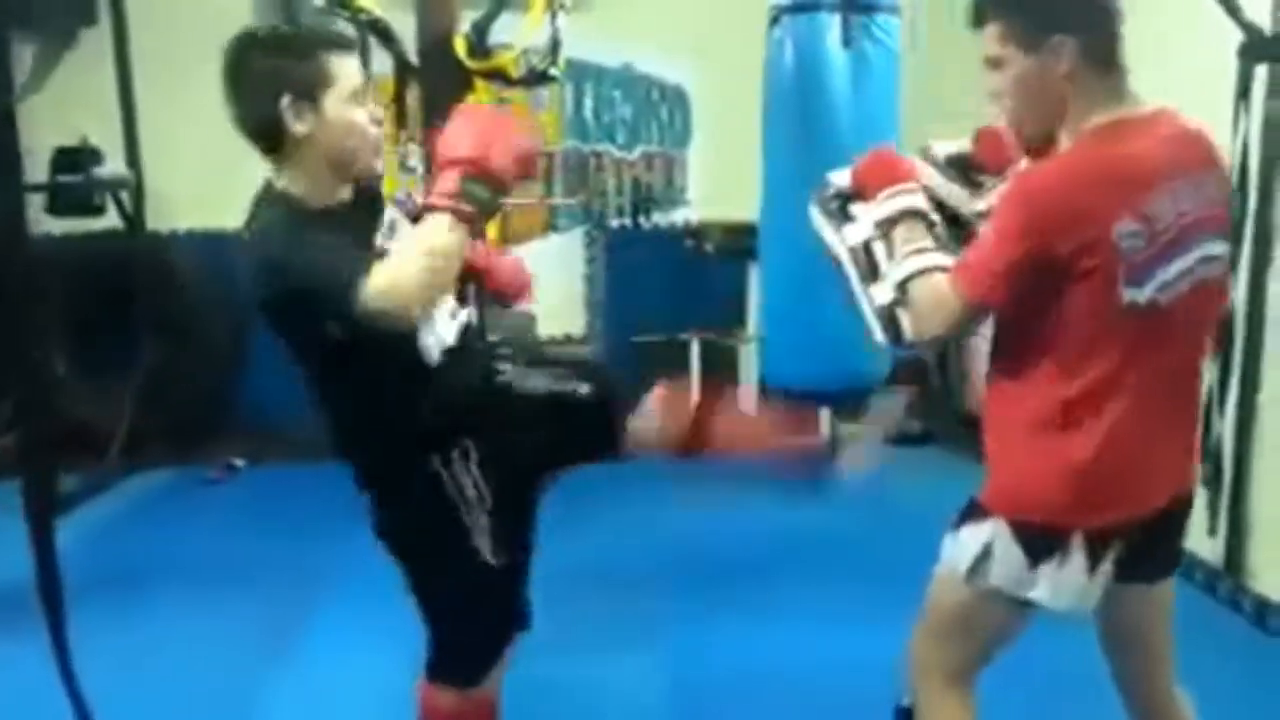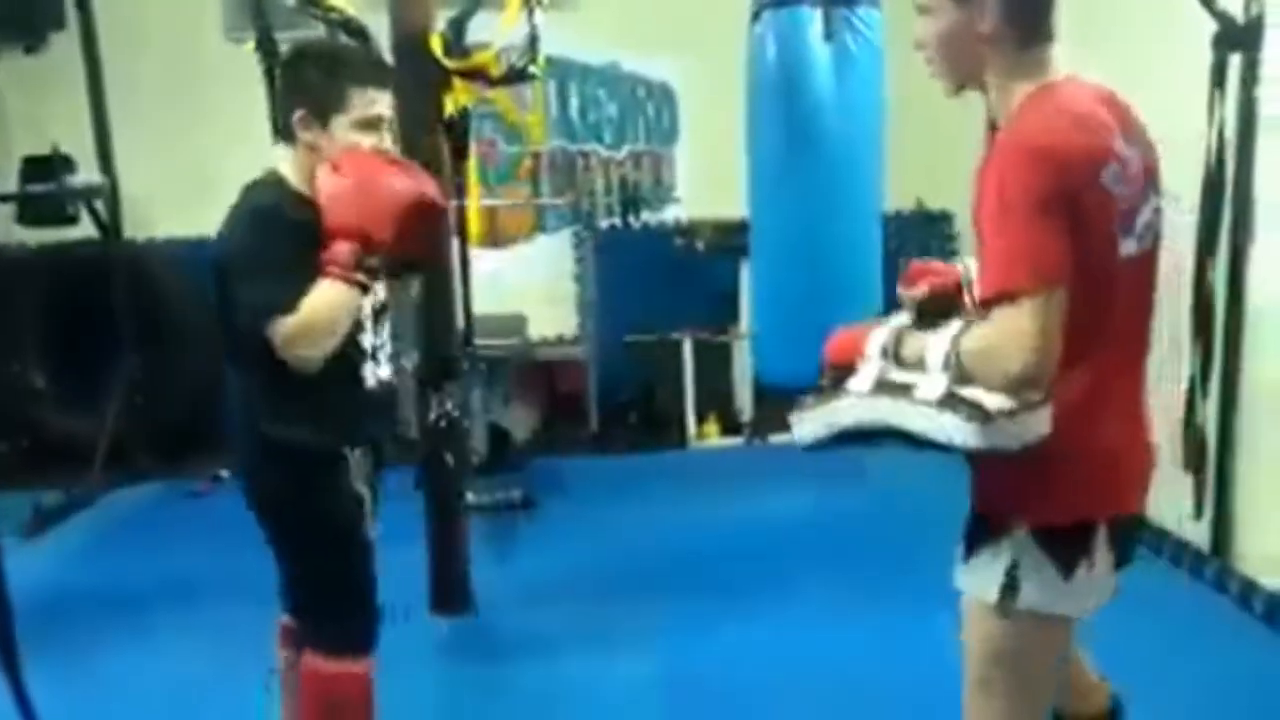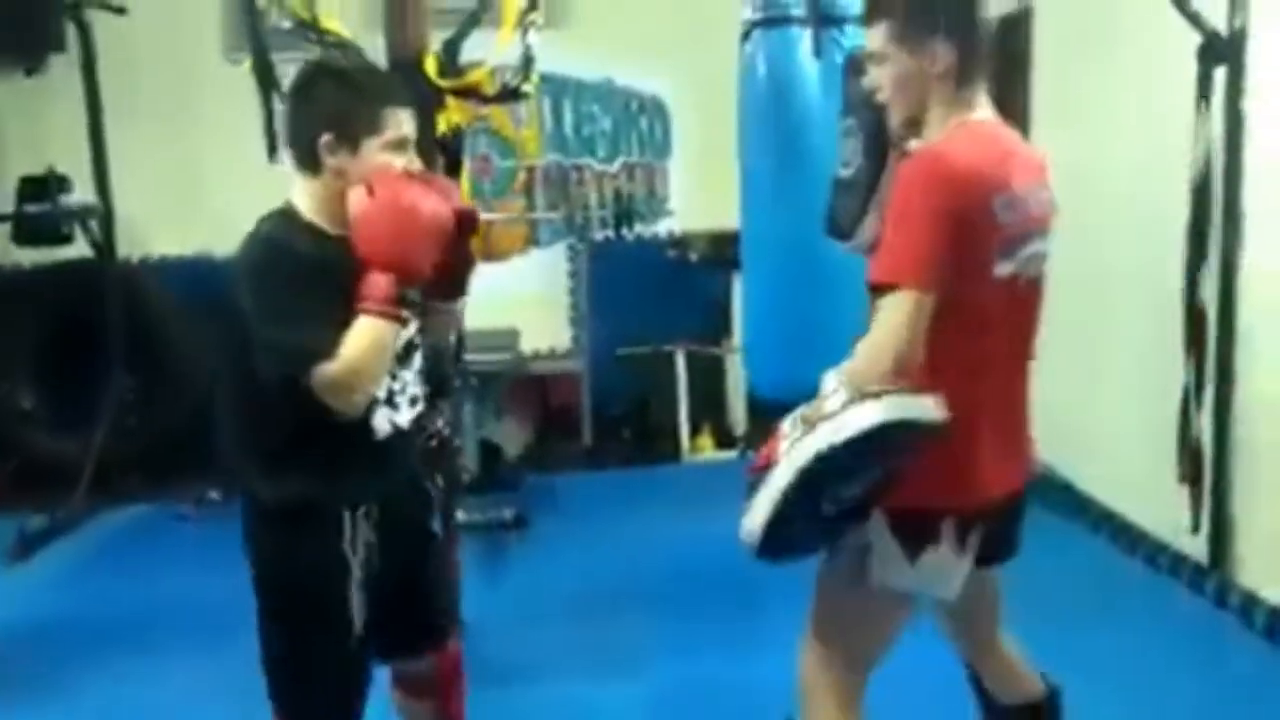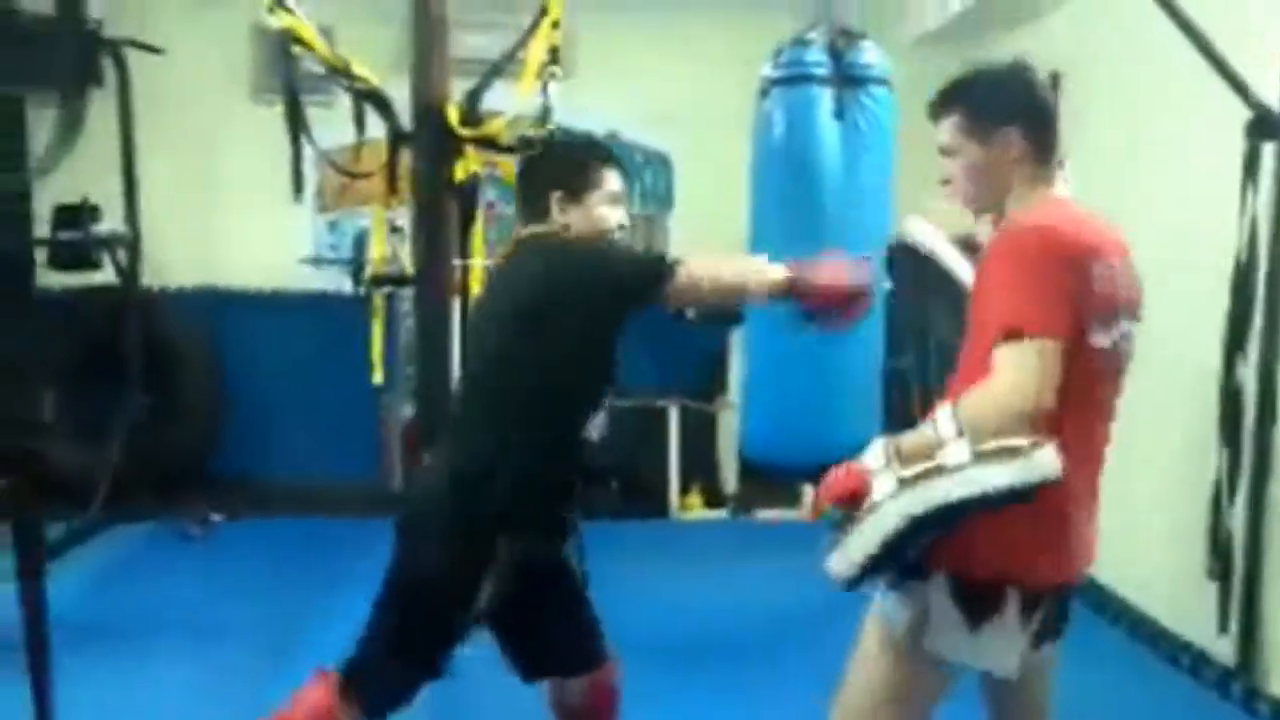
dt=0.7s
person 1, frame 1
left shoulder: (1057, 189)
right shoulder: (1200, 159)
left elbow: (936, 317)
left wrist: (900, 203)
left hip: (1051, 493)
right hip: (1158, 482)
person 1, frame 2
left shoulder: (1027, 150)
right shoulder: (1106, 114)
left elbow: (1021, 357)
left wrist: (909, 347)
right wrist: (973, 289)
left hip: (1052, 475)
right hip: (1104, 455)
right knee: (1046, 652)
person 1, frame 3
left shoulder: (935, 171)
right shoulder: (1020, 165)
left elbow: (894, 351)
right elbow: (876, 239)
left hip: (926, 475)
right hip: (993, 464)
right knee: (981, 639)
person 1, frame 4
left shoulder: (1031, 242)
right shoulder: (1103, 247)
left elbow: (1021, 396)
left wrist: (891, 455)
left hip: (982, 546)
right hip: (1051, 544)
person 2, frame 1
left shoulder: (358, 193)
right shoulder: (284, 248)
right elbow: (398, 300)
left wrist: (468, 261)
right wrist: (459, 188)
left hip: (484, 386)
right hip: (427, 453)
left knee: (634, 417)
right knee: (470, 638)
person 2, frame 2
left shoulder: (334, 204)
right shoulder: (263, 220)
left elbow: (366, 313)
right elbow: (302, 343)
left wrist: (400, 242)
right wrist: (358, 246)
left hip: (333, 450)
right hip: (302, 459)
left knee: (312, 615)
right knee: (345, 626)
person 2, frame 3
left shoulder: (368, 232)
right shoulder: (274, 256)
left elbow: (433, 333)
right elbow: (344, 389)
left wrist: (443, 263)
right wrist: (390, 278)
left hip: (394, 490)
right hip: (315, 518)
left knee: (430, 656)
person 2, frame 4
left shoulder: (538, 276)
right shoulder: (561, 269)
right elbow: (692, 280)
right wrist: (794, 279)
left hip: (518, 522)
right hip: (469, 525)
